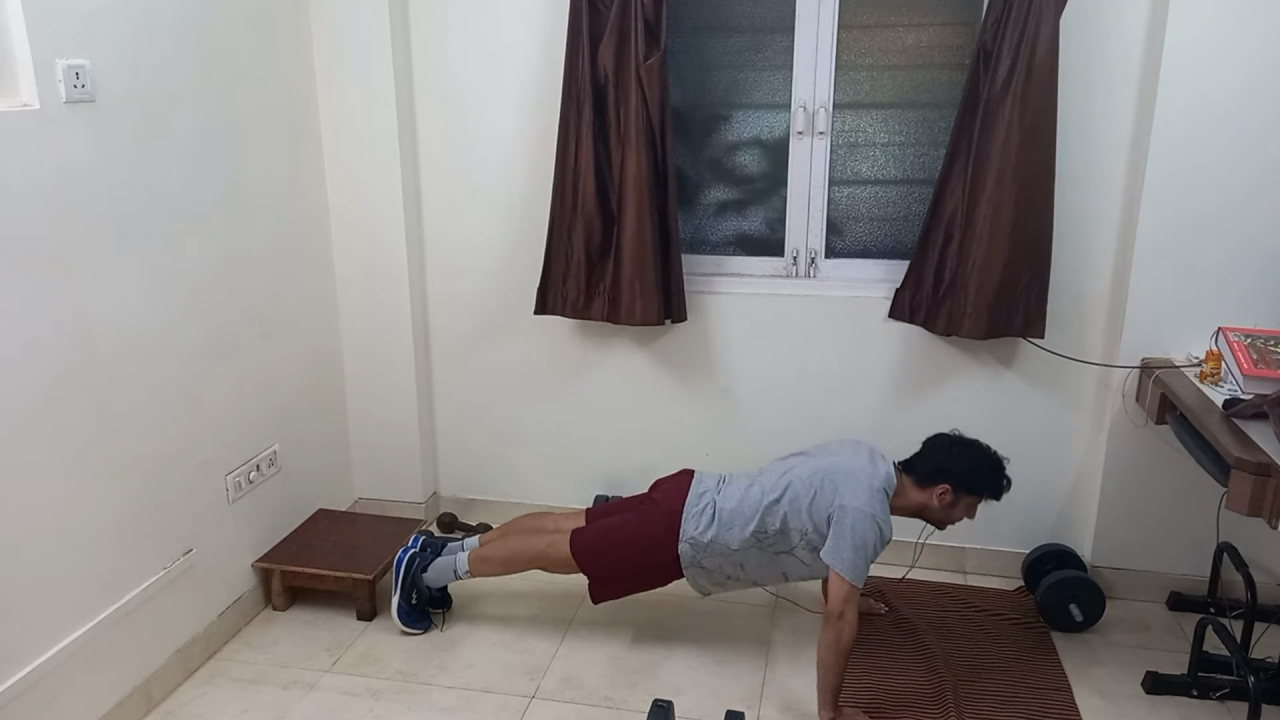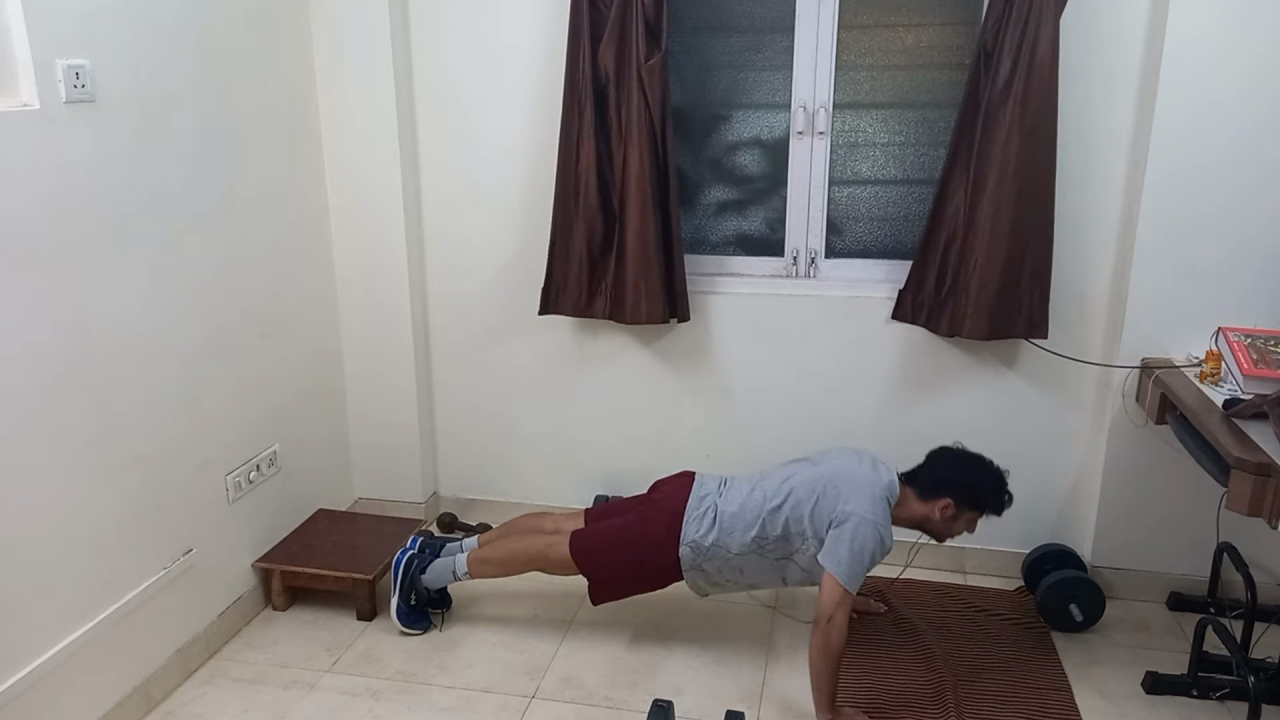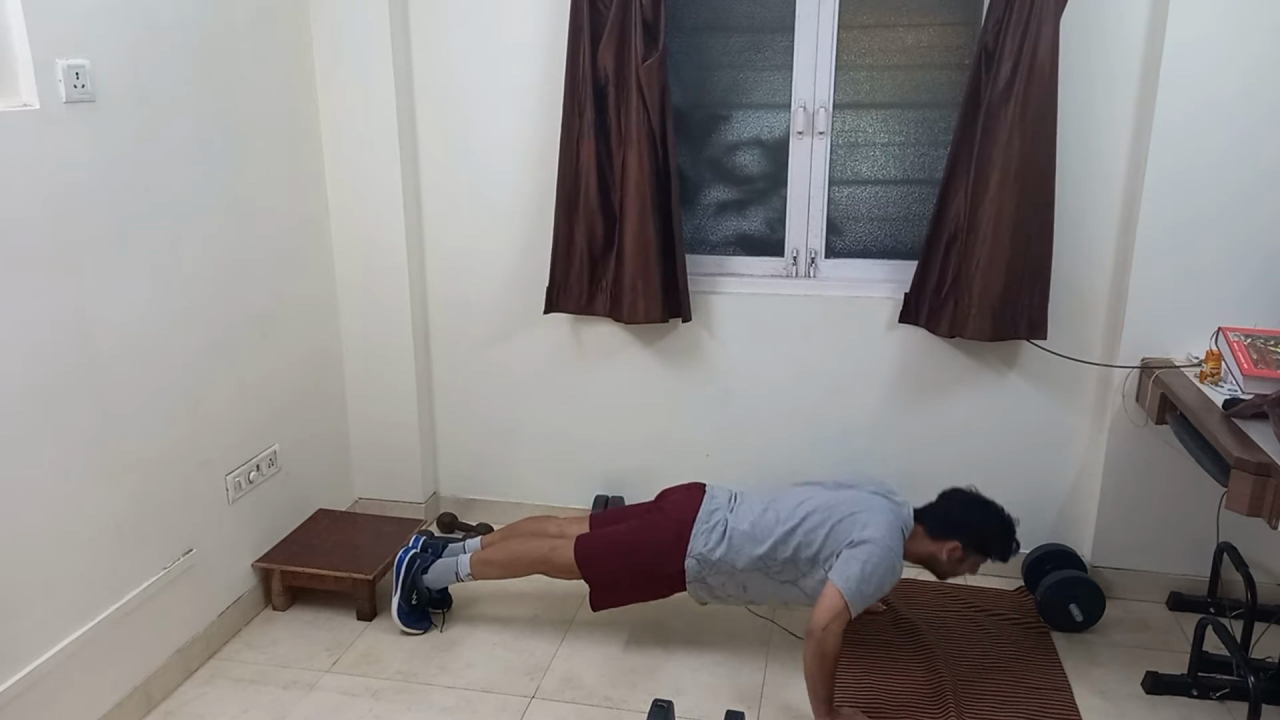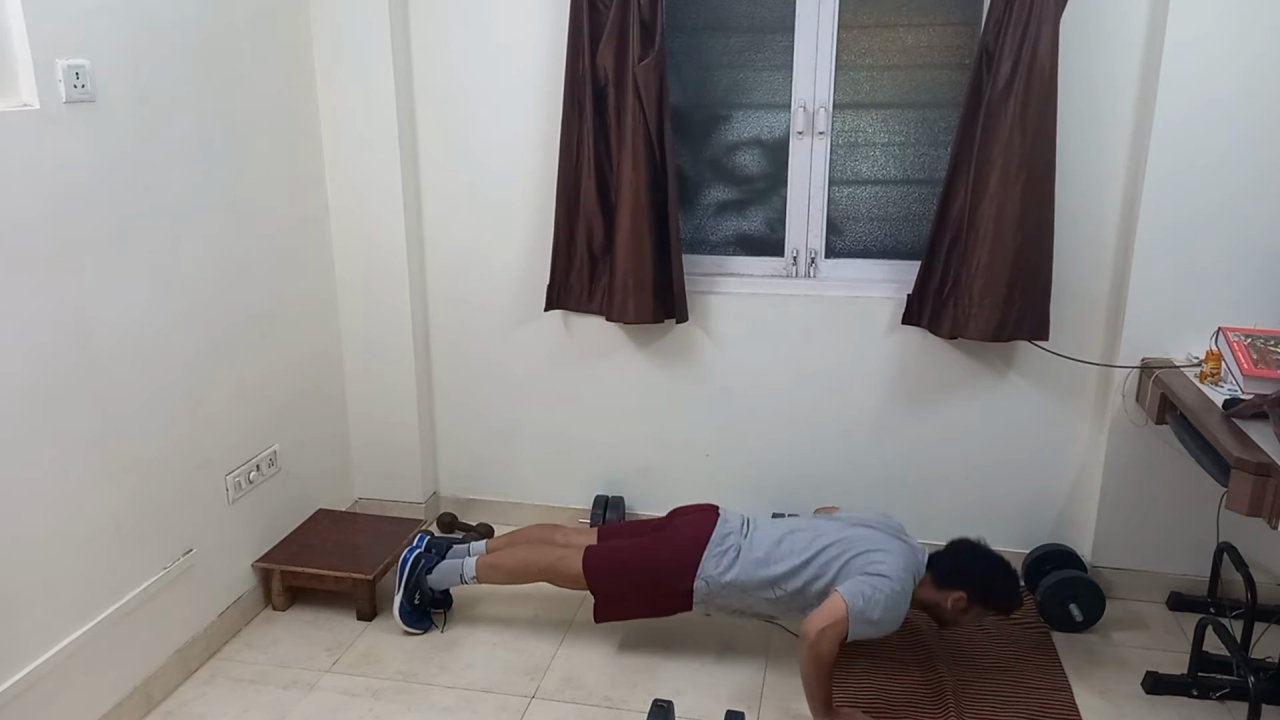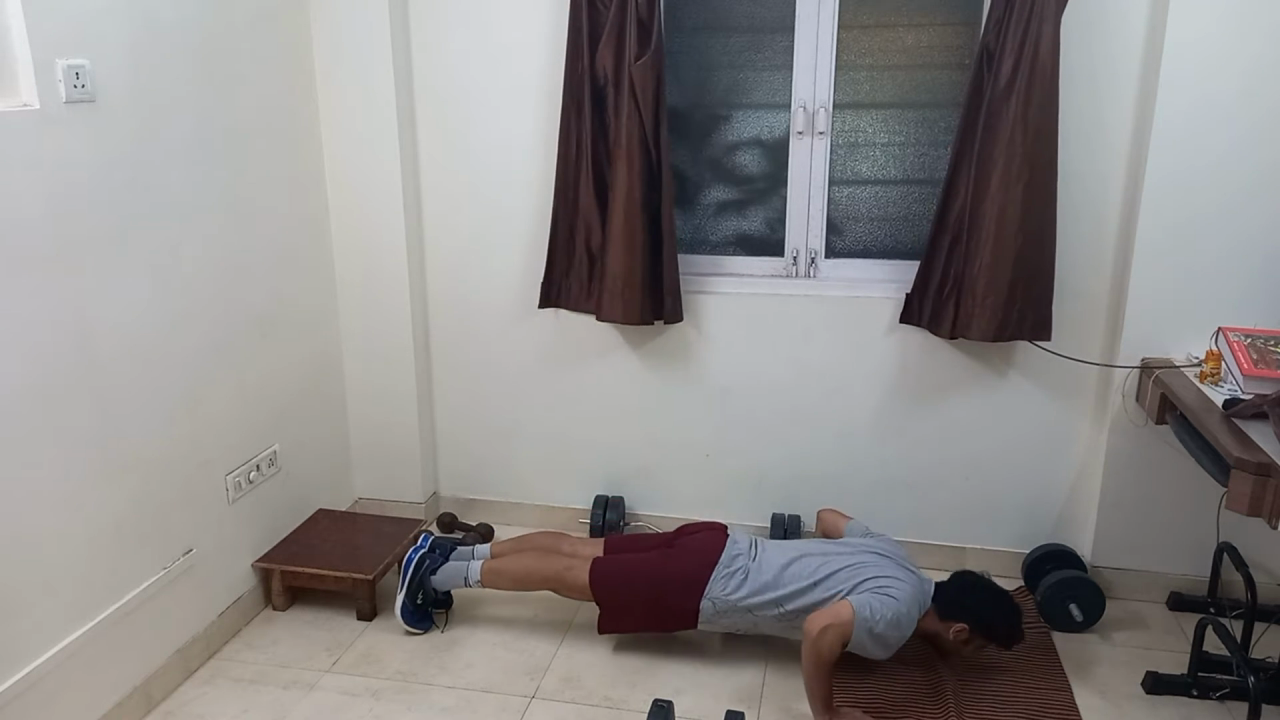
dt=0.2s
person 1, frame 1
left shoulder: (868, 459)
right shoulder: (867, 512)
right elbow: (838, 618)
left wrist: (847, 586)
left hip: (691, 498)
right hip: (684, 537)
left knee: (564, 527)
right knee: (554, 552)
left ankle: (440, 552)
right ankle: (432, 571)
person 1, frame 2
left shoulder: (871, 470)
right shoulder: (869, 521)
right elbow: (827, 621)
left wrist: (845, 590)
left hip: (691, 499)
right hip: (684, 539)
left knee: (562, 528)
right knee: (553, 553)
left ankle: (440, 550)
right ankle: (430, 569)
person 1, frame 3
left shoulder: (885, 502)
right shoulder: (884, 550)
right elbow: (822, 629)
left wrist: (847, 595)
left hip: (700, 511)
right hip: (690, 550)
left knee: (565, 531)
right knee: (557, 557)
left ankle: (443, 551)
right ankle: (432, 571)
person 1, frame 4
left shoulder: (894, 538)
right shoulder: (892, 590)
right elbow: (817, 634)
left hip: (710, 531)
right hip: (699, 569)
left knee: (572, 541)
right knee: (564, 567)
left ankle: (448, 552)
right ankle: (436, 569)
person 1, frame 5
left shoulder: (894, 560)
right shoulder: (896, 613)
left elbow: (828, 517)
right elbow: (821, 633)
left hip: (718, 549)
right hip: (707, 587)
left knee: (579, 551)
right knee: (569, 578)
left ankle: (453, 554)
right ankle: (440, 571)
